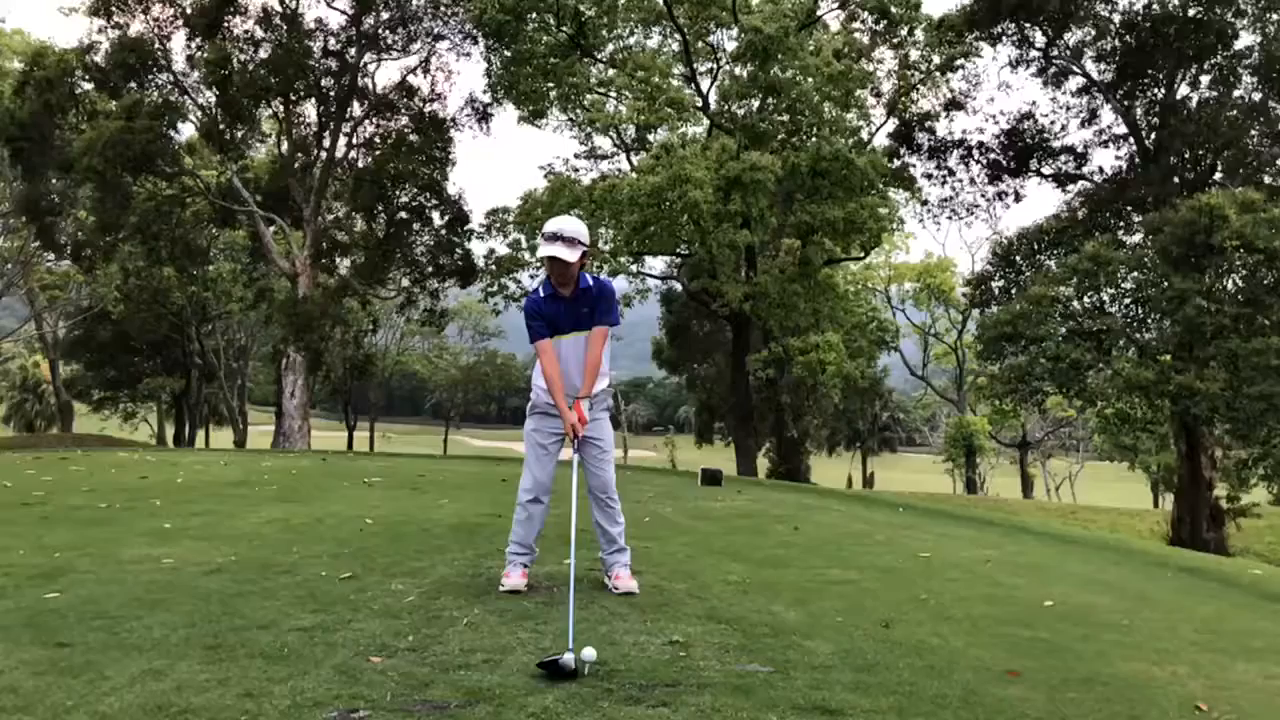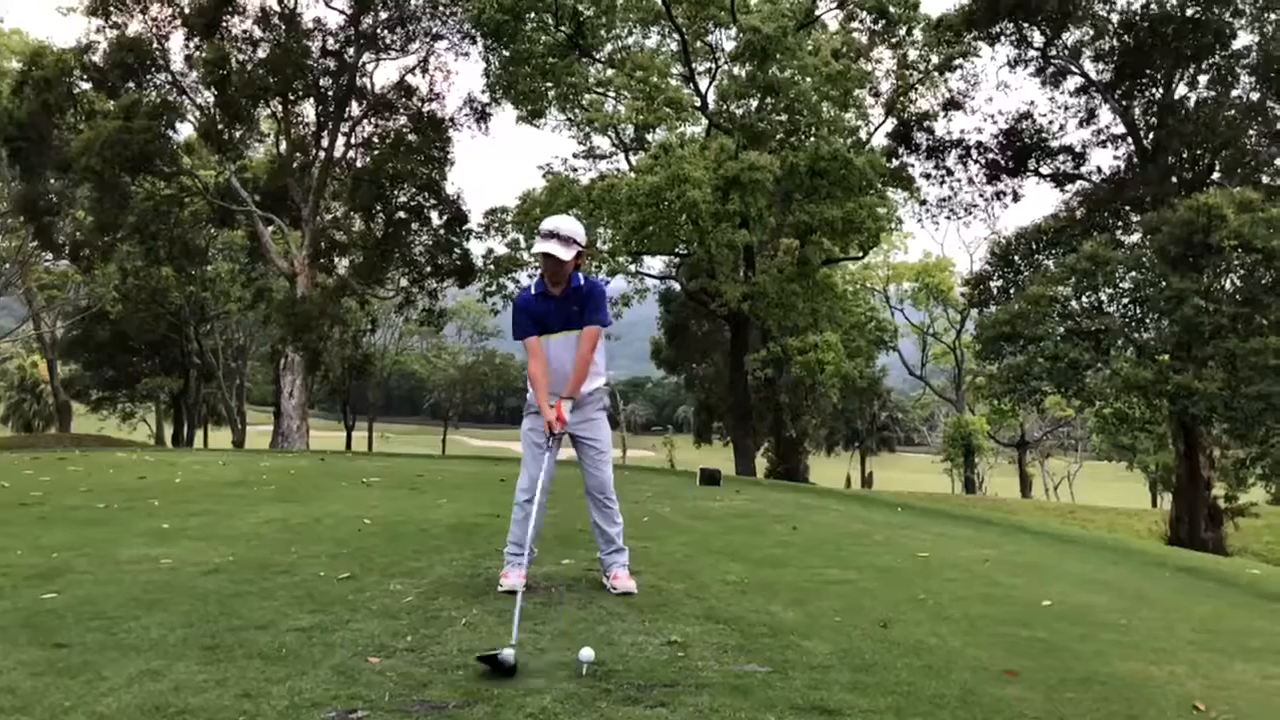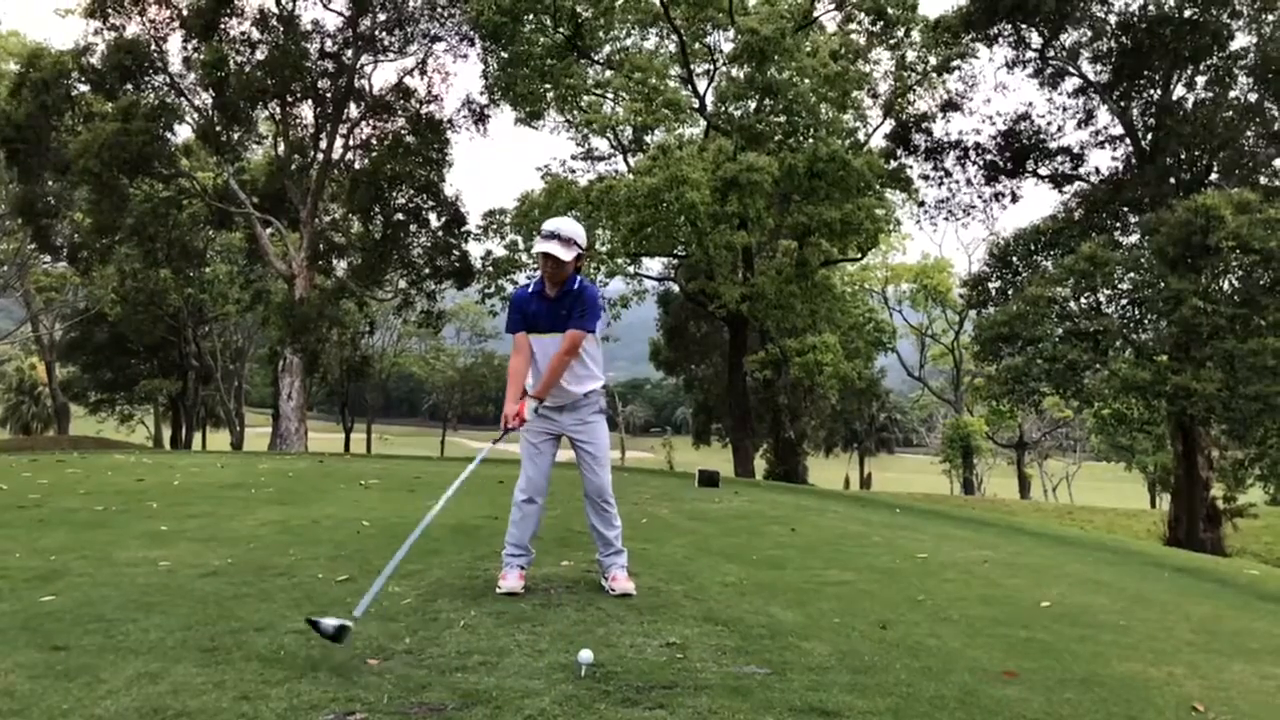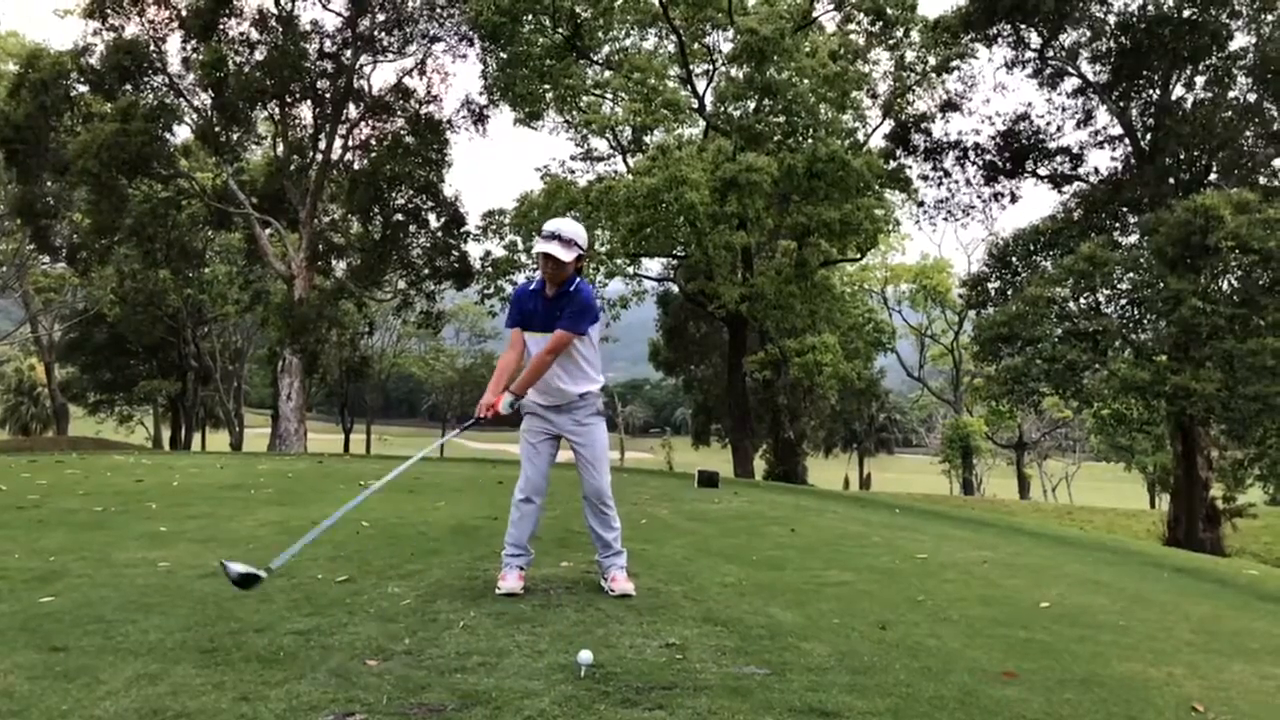
dt=0.3s
person 1, frame 1
left shoulder: (602, 291)
right shoulder: (535, 303)
left elbow: (595, 350)
right elbow: (548, 360)
left wrist: (583, 401)
right wrist: (565, 411)
left hip: (593, 403)
right hip: (546, 405)
left knee: (604, 486)
right knee: (534, 487)
left ankle: (617, 564)
right ankle: (518, 562)
person 1, frame 2
left shoulder: (593, 291)
right shoulder: (526, 301)
left elbow: (585, 350)
right elbow: (535, 358)
left wrist: (568, 402)
right wrist: (546, 407)
left hip: (588, 402)
right hip: (542, 404)
left knee: (601, 486)
right knee: (530, 486)
left ankle: (615, 564)
right ankle: (515, 562)
person 1, frame 3
left shoulder: (586, 295)
right shoulder: (522, 298)
left elbow: (565, 354)
right elbow: (520, 355)
left wrist: (531, 401)
right wrist: (512, 401)
left hip: (585, 404)
right hip: (541, 407)
left knee: (599, 487)
right knee: (529, 487)
left ankle: (614, 565)
right ankle: (515, 564)
person 1, frame 4
left shoulder: (583, 297)
right shoulder: (523, 295)
left elbow: (549, 353)
right elbow: (514, 350)
left wrist: (511, 397)
right wrist: (493, 392)
left hip: (583, 406)
right hip: (539, 406)
left knee: (598, 489)
right knee: (529, 488)
left ankle: (613, 566)
right ankle: (514, 564)
